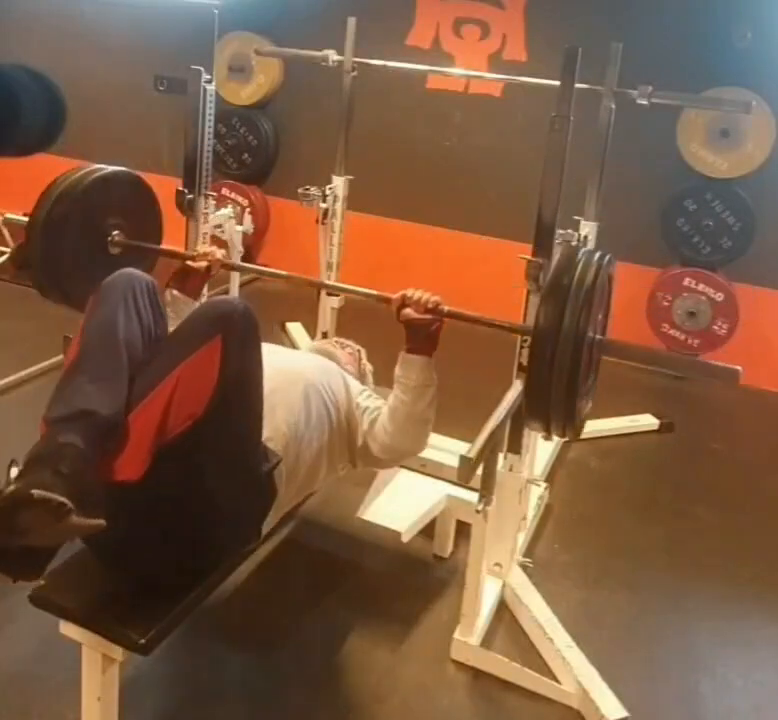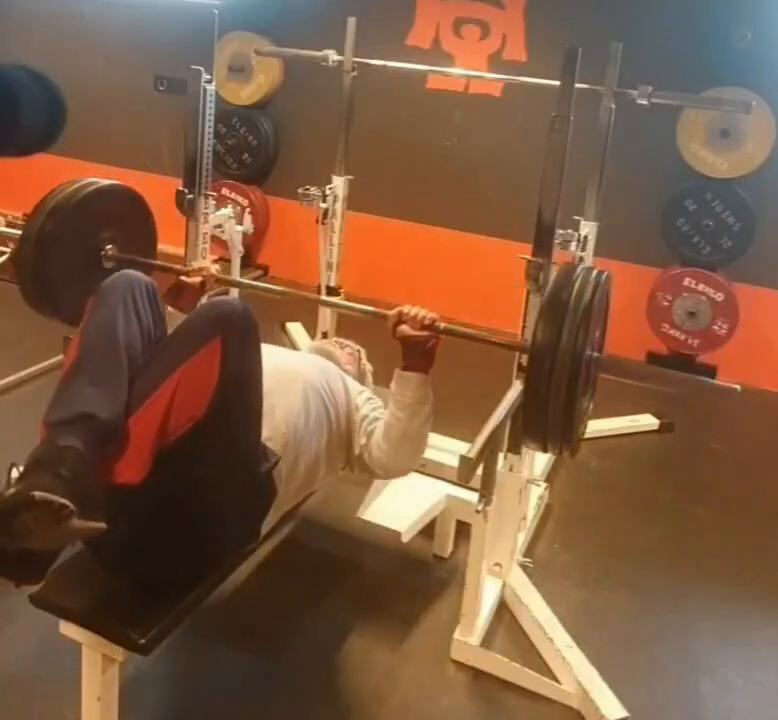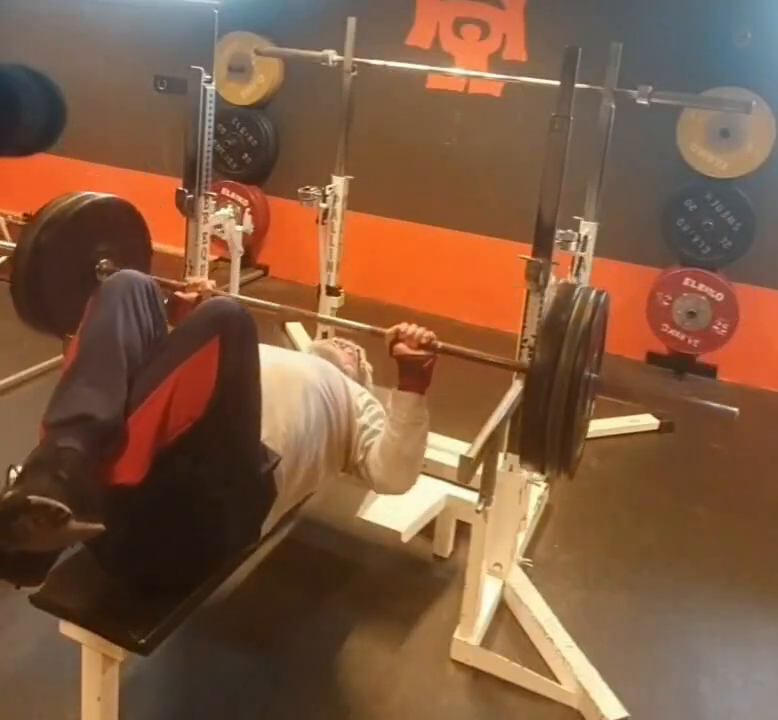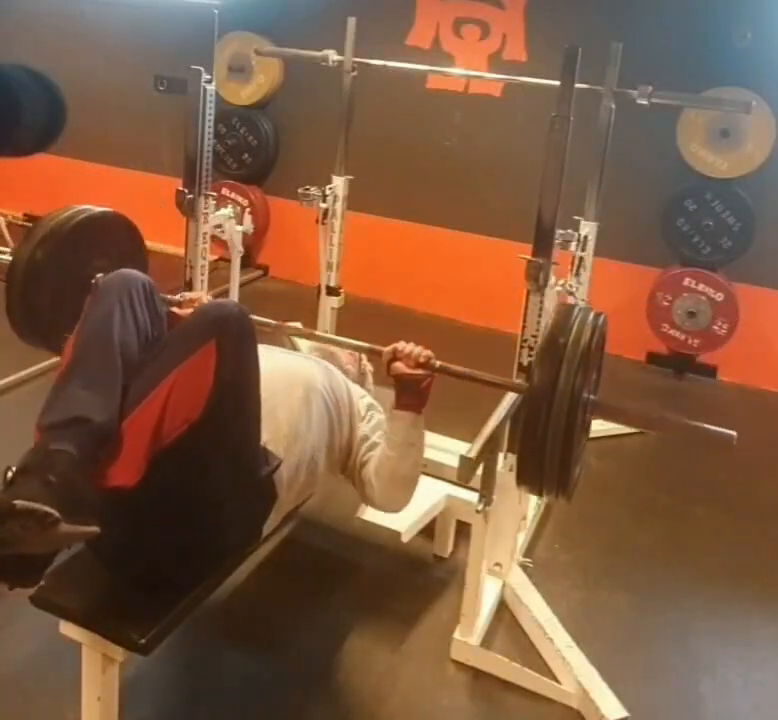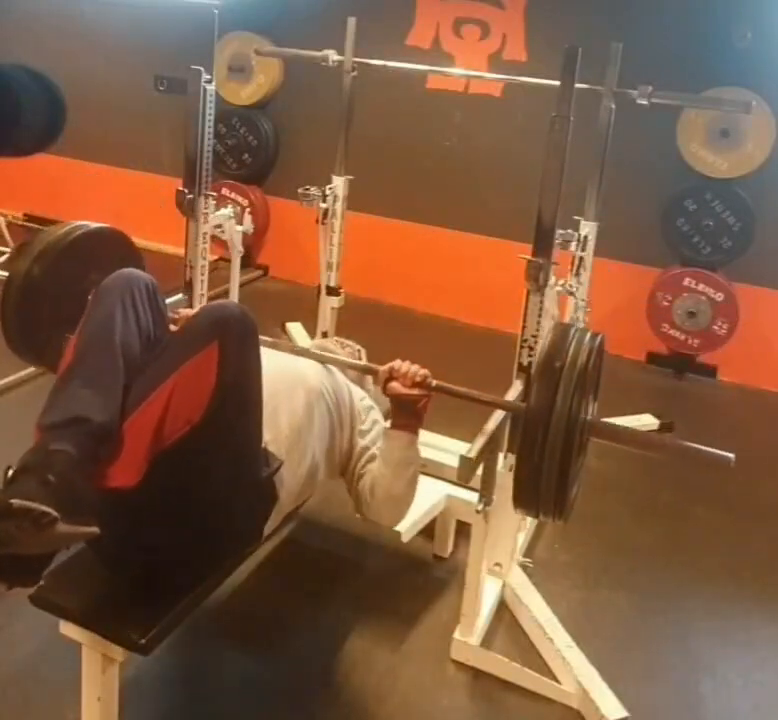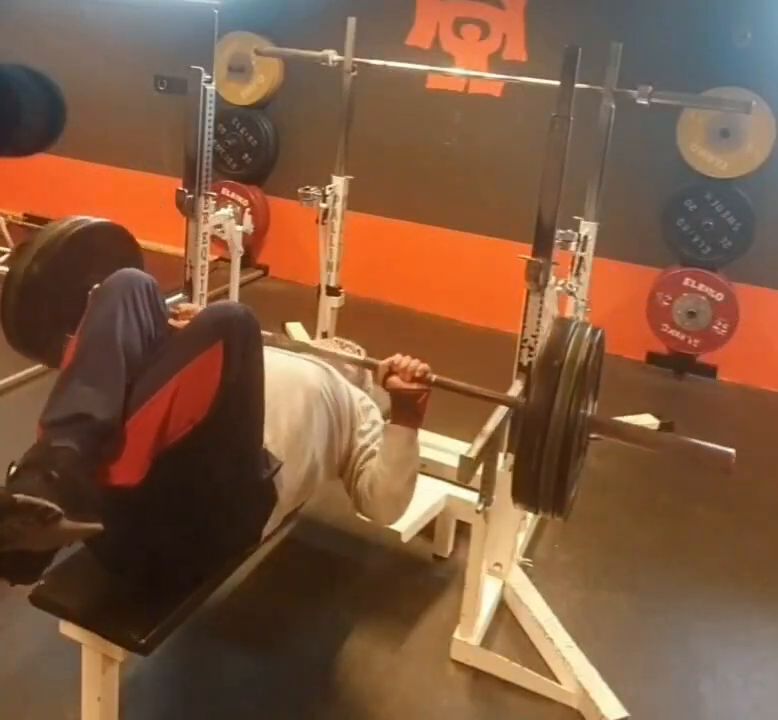
dt=0.2s
person 1, frame 1
left shoulder: (353, 400)
right shoulder: (274, 358)
left elbow: (400, 441)
right elbow: (172, 356)
left wrist: (419, 347)
right wrist: (184, 291)
left hip: (209, 507)
left knee: (227, 318)
right knee: (128, 287)
right ankle: (55, 481)
person 1, frame 2
left shoulder: (352, 401)
right shoulder: (271, 360)
left elbow: (395, 456)
right elbow: (174, 370)
left wrist: (415, 363)
right wrist: (180, 308)
left hip: (210, 506)
left knee: (226, 319)
right knee: (127, 289)
right ankle: (56, 485)
person 1, frame 3
left shoulder: (352, 402)
right shoulder: (272, 359)
left elbow: (392, 473)
left wrist: (412, 382)
right wrist: (176, 323)
left hip: (213, 500)
right hip: (135, 479)
left knee: (224, 319)
right knee: (128, 288)
left ankle: (78, 488)
right ankle: (58, 481)
person 1, frame 4
left shoulder: (354, 405)
right shoulder: (274, 361)
left elbow: (390, 491)
left wrist: (409, 401)
right wrist: (176, 337)
left hip: (212, 506)
right hip: (136, 476)
left knee: (223, 321)
right knee: (126, 288)
left ankle: (56, 496)
right ankle: (54, 485)
person 1, frame 5
left shoulder: (354, 407)
right shoulder: (273, 363)
left elbow: (386, 506)
left wrist: (405, 419)
right wrist: (177, 348)
left hip: (218, 498)
right hip: (134, 482)
left knee: (226, 322)
right knee: (129, 286)
left ankle: (57, 495)
right ankle: (47, 490)
person 1, frame 6
left shoulder: (353, 408)
right shoulder: (269, 364)
left elbow: (385, 503)
left wrist: (406, 415)
right wrist: (175, 343)
left hip: (210, 508)
left knee: (228, 322)
right knee: (129, 287)
left ankle: (72, 485)
right ankle: (52, 483)
